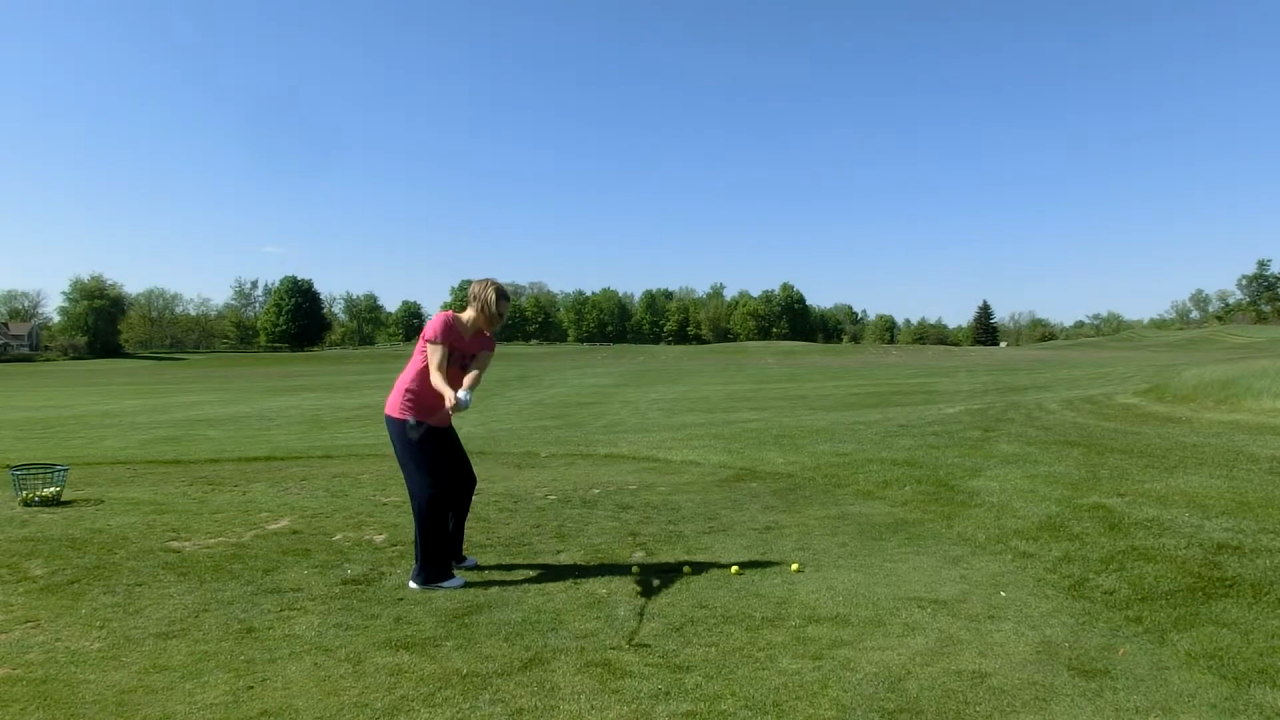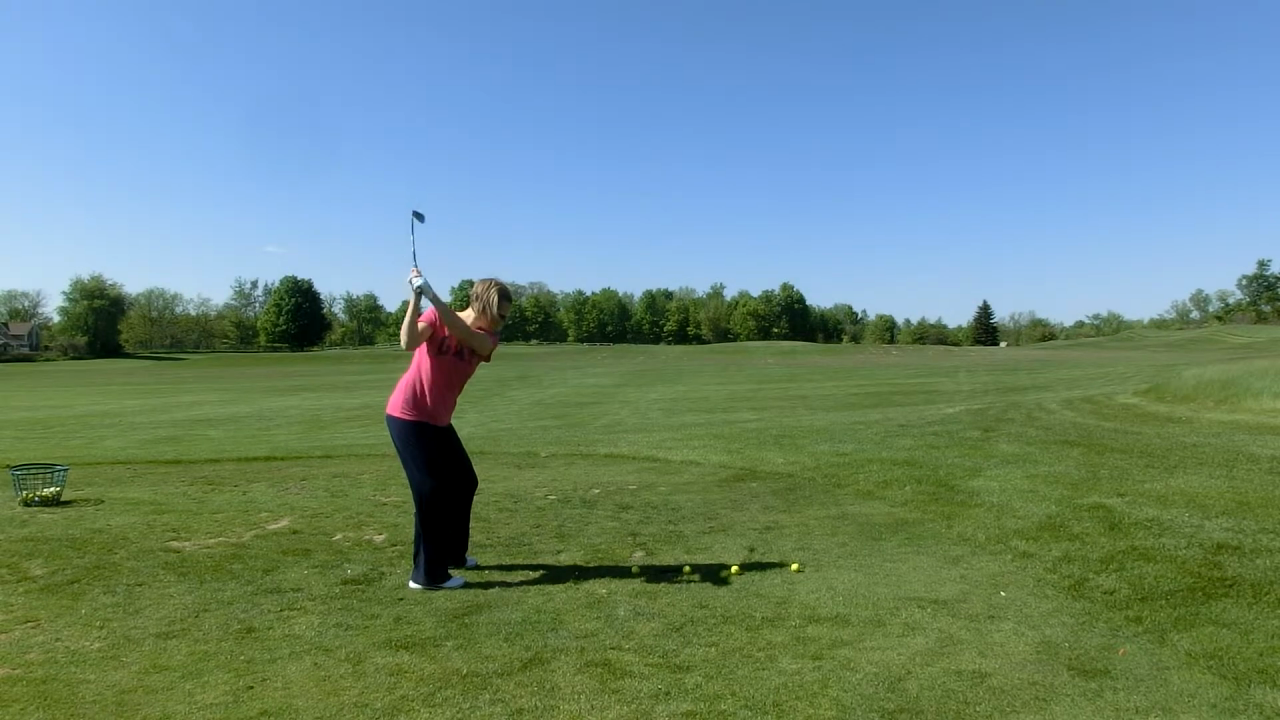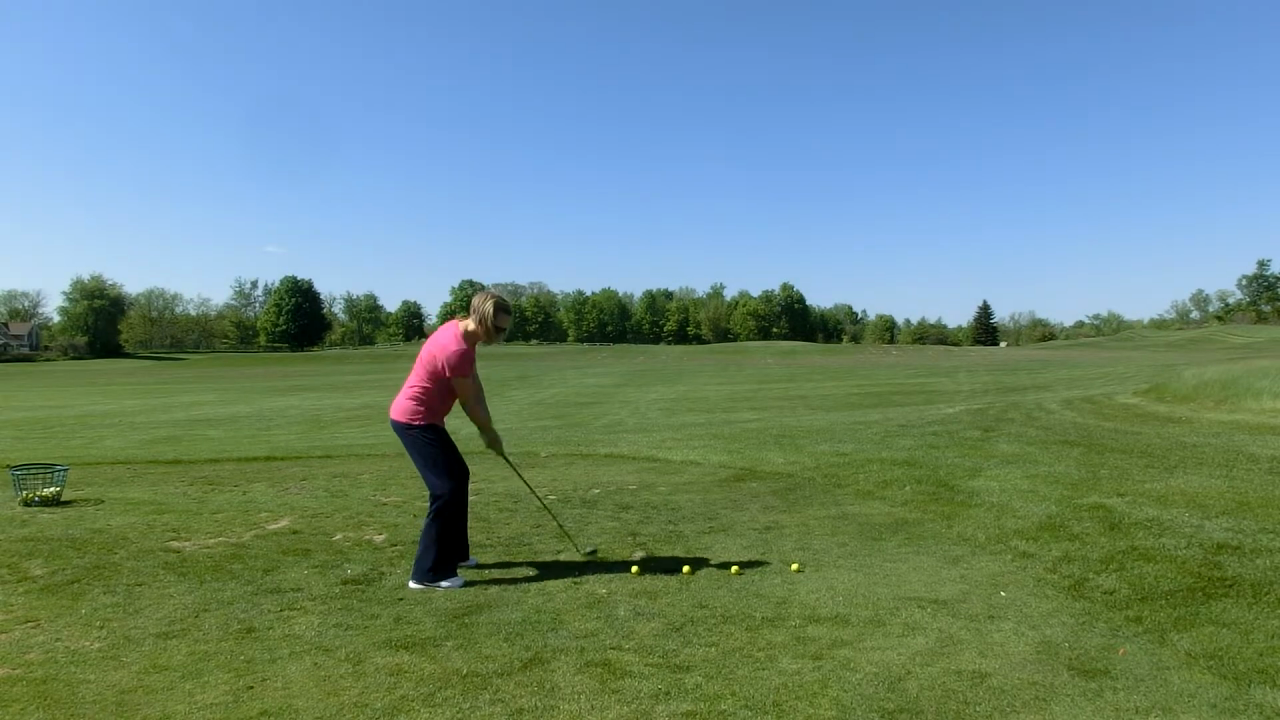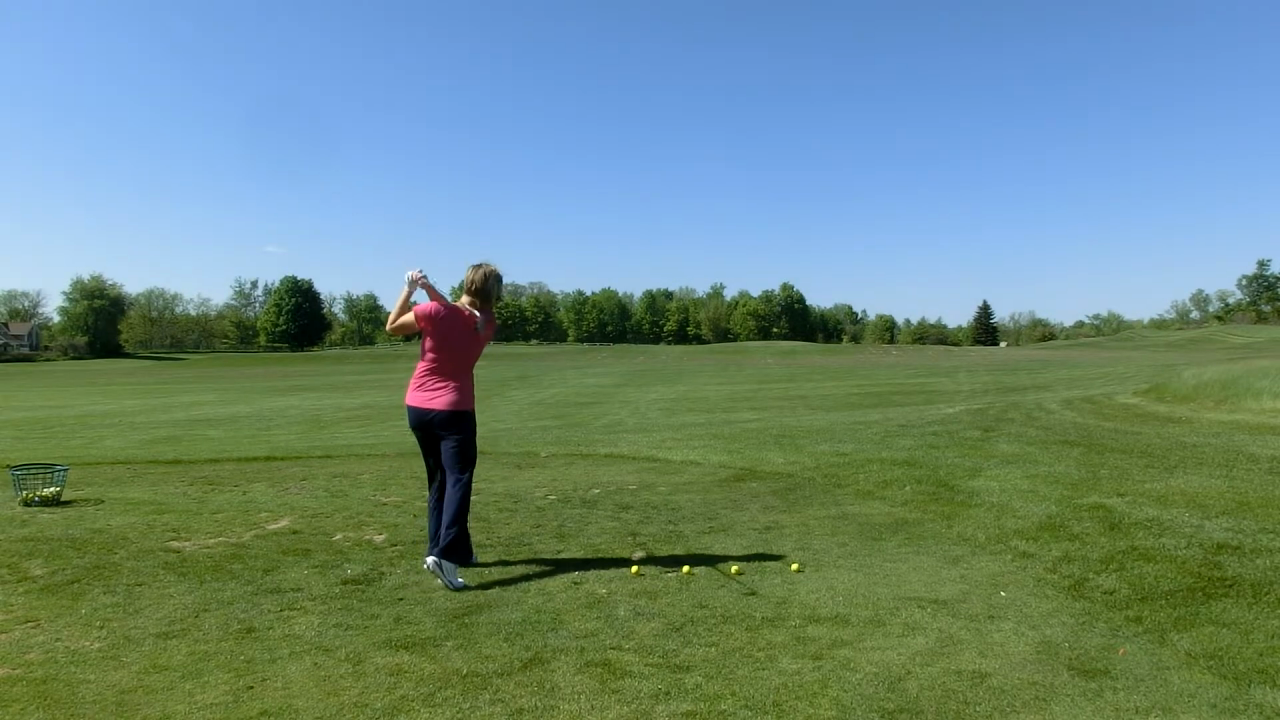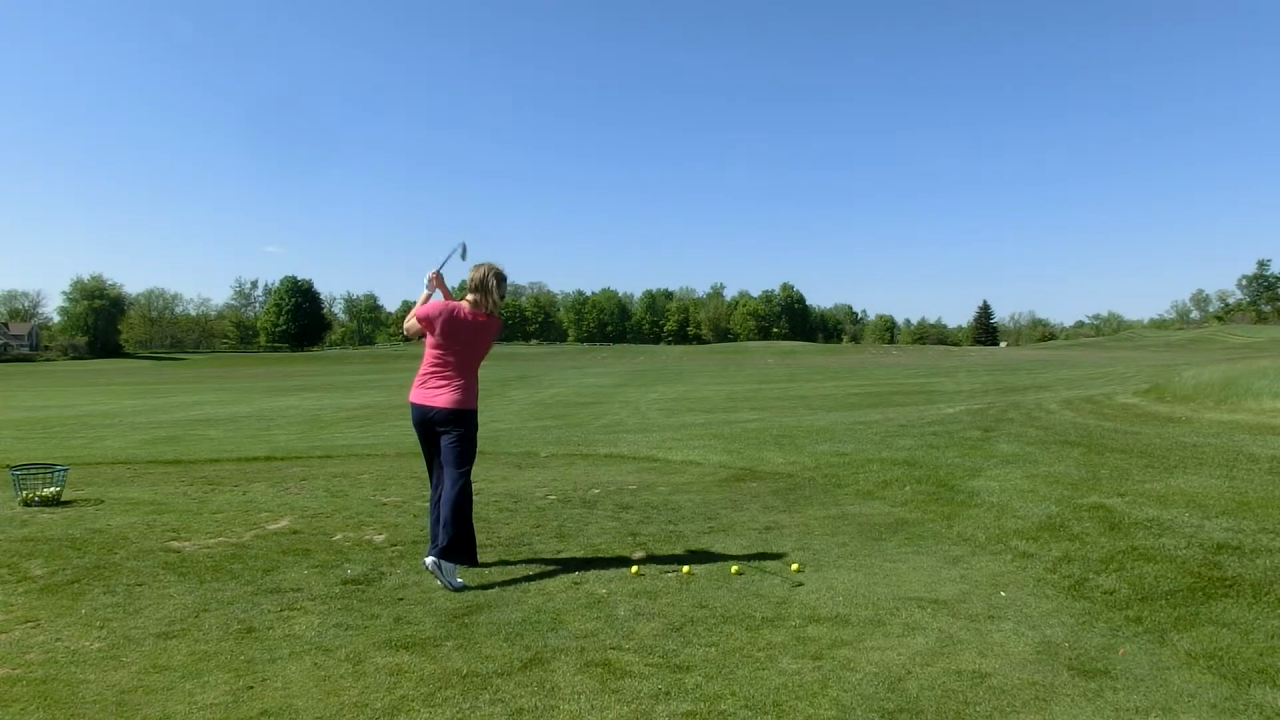
dt=0.4s
person 1, frame 1
left shoulder: (486, 340)
right shoulder: (442, 322)
left elbow: (476, 371)
right elbow: (436, 374)
left wrist: (464, 395)
right wrist: (450, 396)
left hip: (439, 418)
right hip: (406, 415)
left knee: (463, 482)
right knee: (429, 490)
left ankle: (449, 553)
right ankle: (427, 573)
person 1, frame 2
left shoulder: (487, 339)
right shoulder: (434, 315)
left elbow: (464, 335)
right elbow: (409, 343)
left wrist: (433, 298)
right wrist: (416, 299)
left hip: (438, 419)
right hip: (408, 415)
left knee: (464, 482)
right knee: (431, 490)
left ankle: (451, 553)
right ankle: (428, 574)
person 1, frame 3
left shoulder: (455, 328)
right shoulder: (458, 352)
left elbow: (474, 385)
right elbow: (469, 402)
left wrist: (486, 428)
right wrist: (490, 434)
left hip: (407, 415)
right hip: (417, 420)
left knee: (454, 479)
right knee: (448, 490)
left ankle: (452, 553)
right ankle: (427, 572)
person 1, frame 4
left shoulder: (433, 313)
right shoulder: (486, 322)
left elbow: (392, 327)
left wrist: (410, 288)
right wrist: (431, 290)
left hip: (417, 408)
right hip: (455, 411)
left knee: (439, 479)
right knee: (458, 481)
left ankle: (439, 550)
right ankle: (444, 554)
person 1, frame 5
left shoulder: (437, 309)
right shoulder: (492, 324)
left elbow: (409, 330)
left wrist: (430, 292)
right wrist: (444, 291)
left hip: (421, 405)
right hip: (457, 409)
left knee: (441, 478)
right knee: (456, 479)
left ankle: (444, 549)
right ankle: (443, 554)
